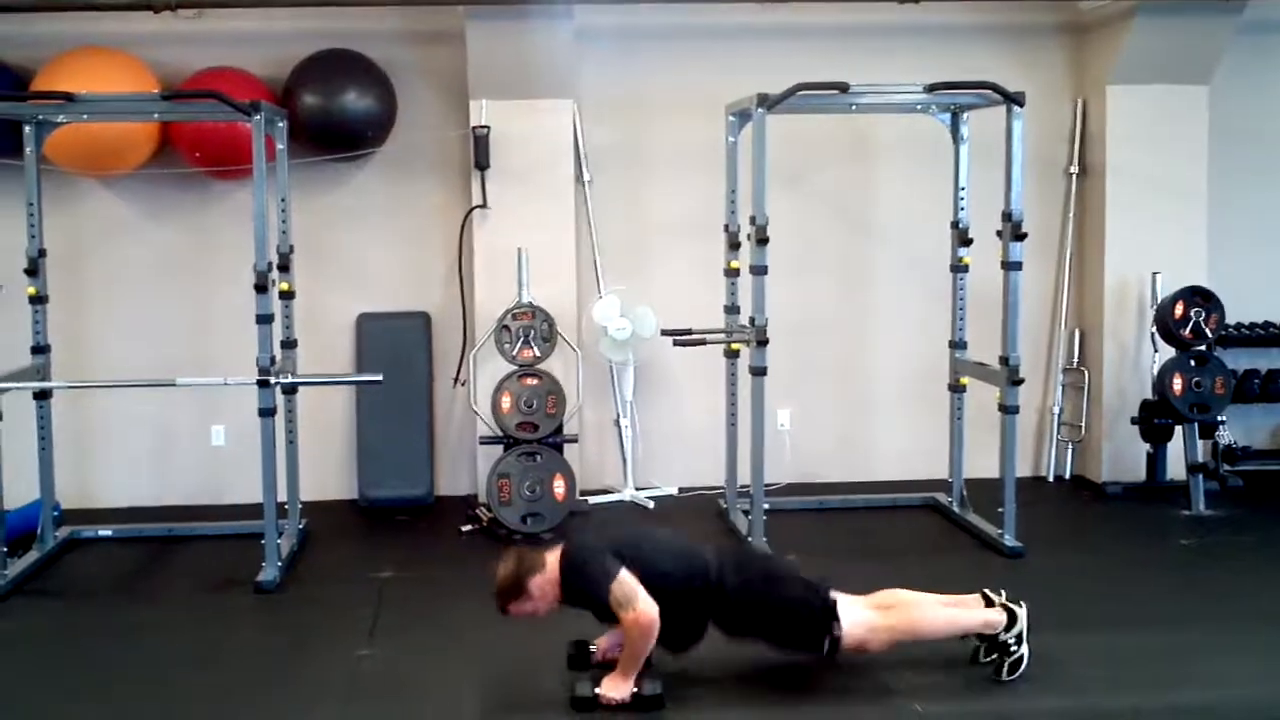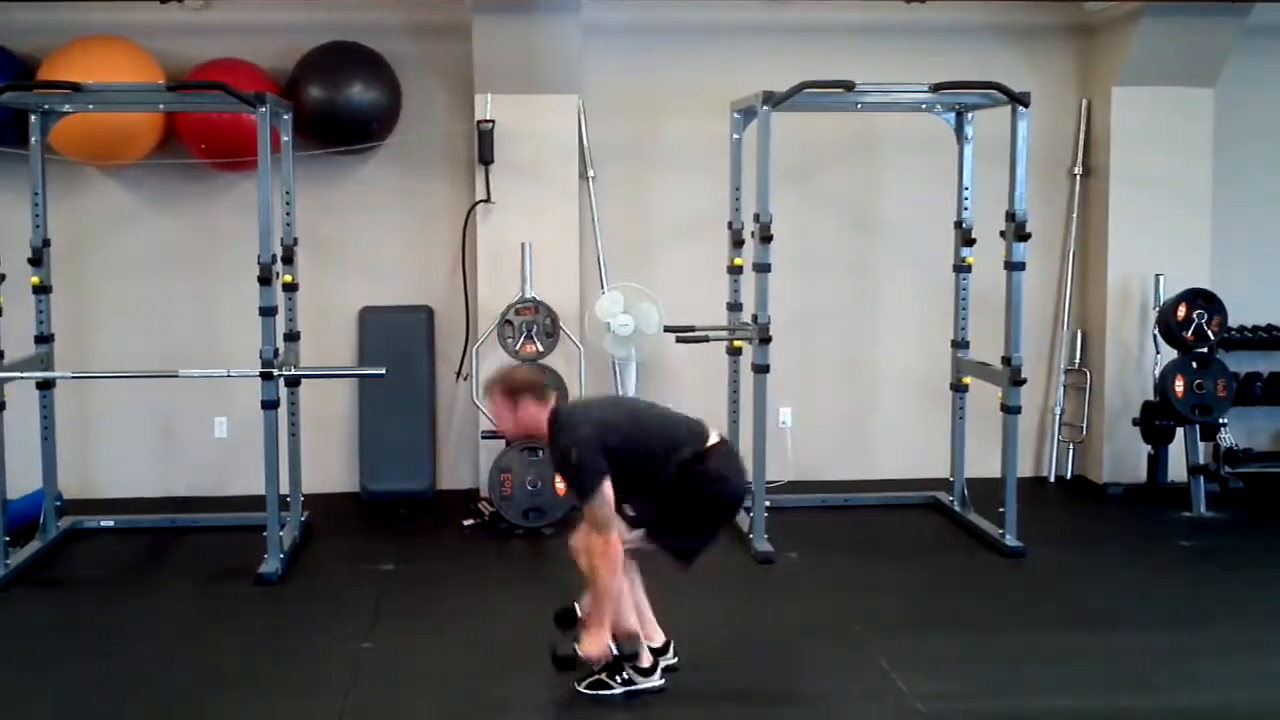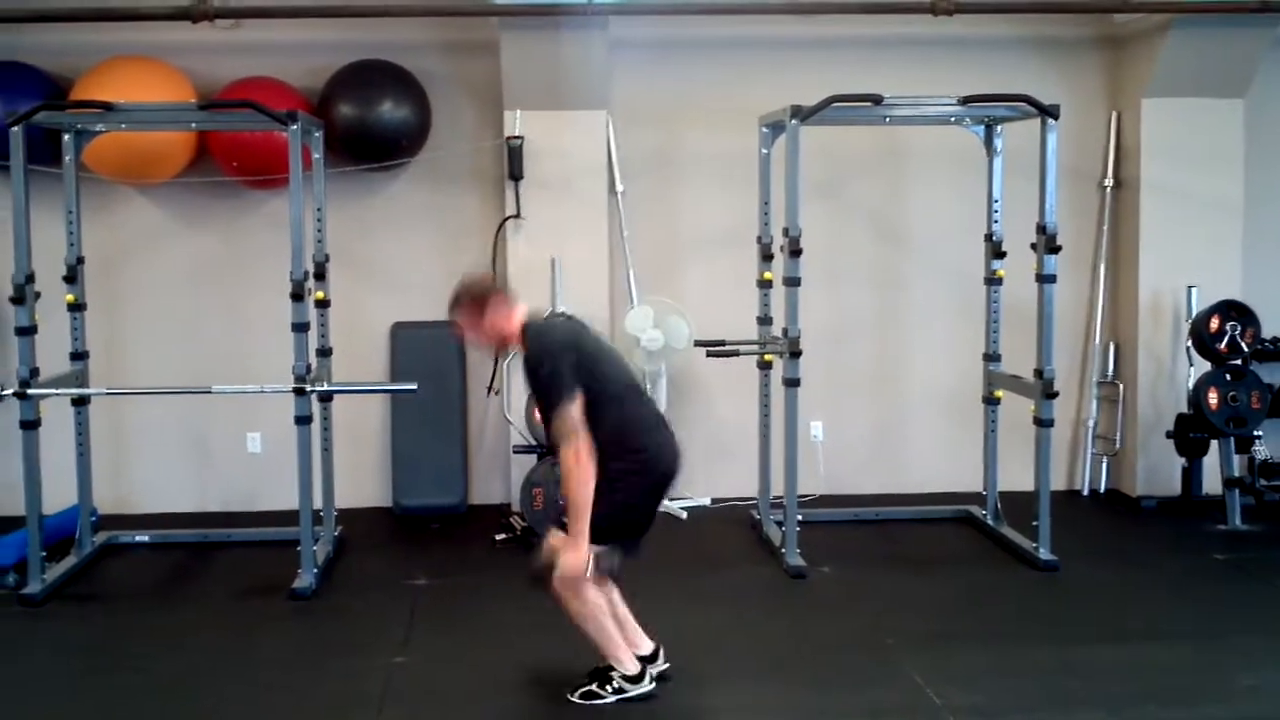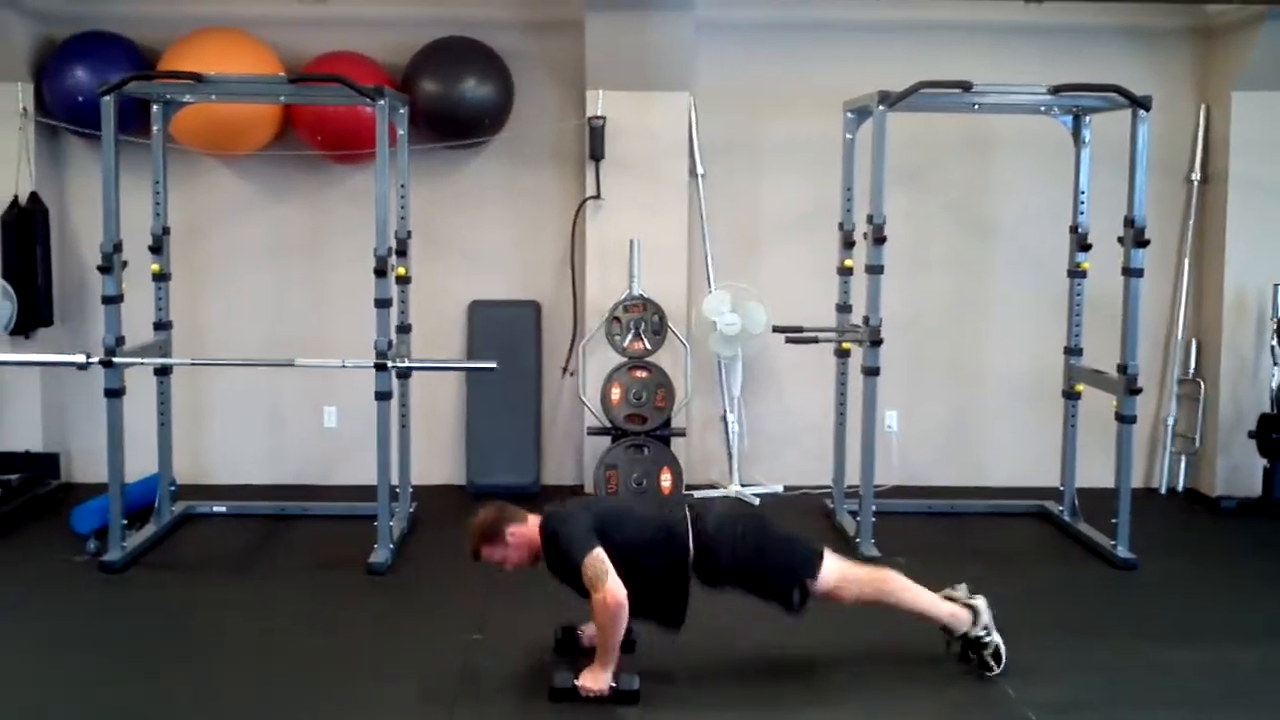
dt=1s
person 1, frame 1
left shoulder: (581, 567)
right shoulder: (582, 548)
left elbow: (646, 614)
left wrist: (625, 675)
right wrist: (620, 633)
left hip: (735, 593)
right hip: (727, 573)
left knee: (871, 630)
right knee: (861, 610)
left ankle: (1000, 621)
right ankle: (985, 604)
person 1, frame 2
left shoulder: (574, 443)
right shoulder: (573, 425)
left elbow: (605, 540)
right elbow: (602, 530)
left wrist: (599, 629)
right wrist: (596, 602)
left hip: (711, 480)
right hip: (702, 468)
left knee: (586, 546)
right knee: (589, 544)
left ankle: (641, 663)
right ankle: (656, 647)
person 1, frame 3
left shoulder: (544, 349)
right shoulder: (548, 333)
left elbow: (577, 445)
right elbow: (573, 441)
left wrist: (577, 541)
left hip: (639, 458)
right hip: (642, 455)
left knee: (565, 561)
right knee: (567, 553)
left ankle: (627, 669)
right ankle: (643, 652)
person 1, frame 4
left shoulder: (560, 533)
right shoulder: (560, 520)
left elbow: (612, 596)
left wrist: (602, 667)
right wrist: (604, 626)
left hip: (717, 539)
right hip: (708, 527)
left knee: (840, 582)
right knee: (836, 578)
left ankle: (964, 617)
right ankle: (954, 601)
